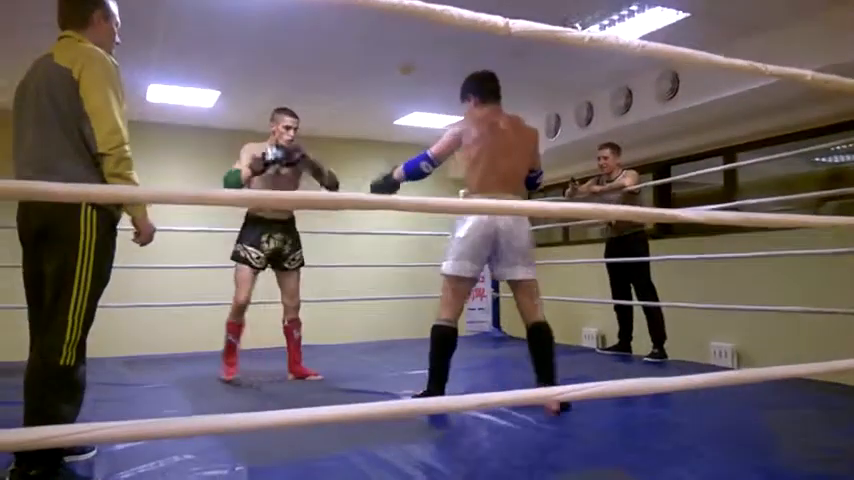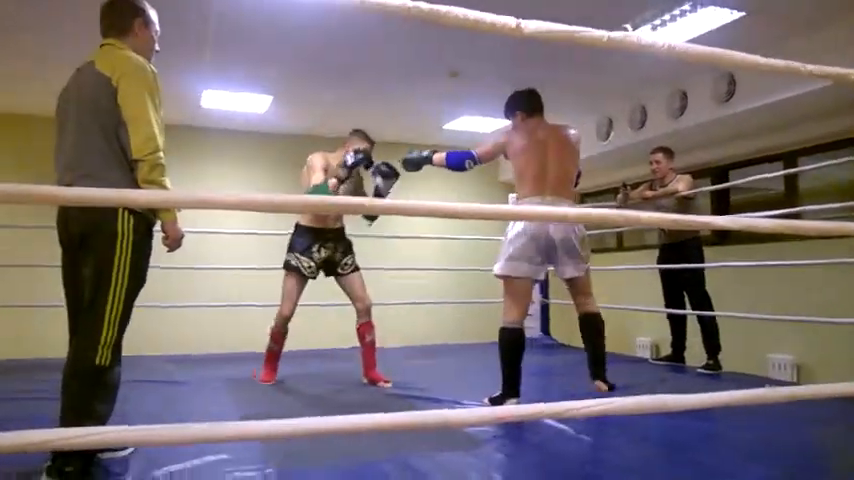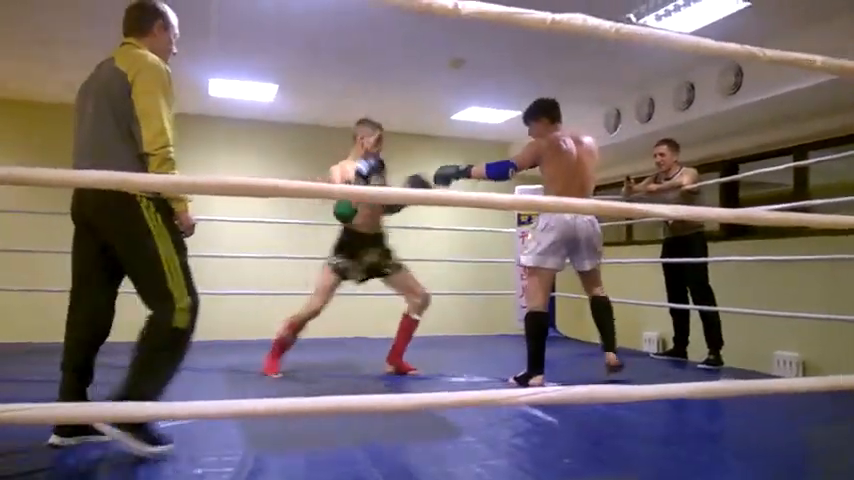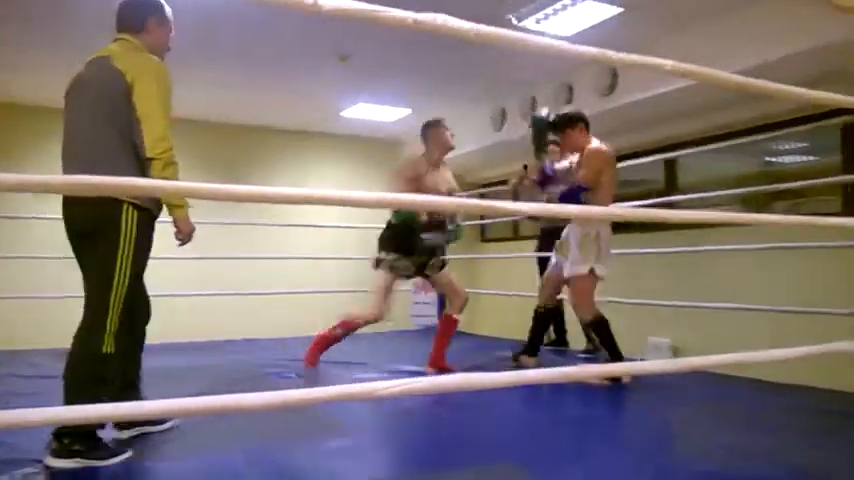
dt=1s
person 1, frame 1
left shoulder: (36, 71)
right shoulder: (93, 60)
left elbow: (29, 146)
right elbow: (110, 141)
right wrist: (138, 209)
left hip: (35, 209)
right hip: (79, 209)
left knee: (49, 332)
right knee: (64, 336)
person 1, frame 2
left shoulder: (77, 79)
right shoulder: (133, 68)
left elbow: (74, 152)
right elbow: (146, 148)
right wrist: (169, 214)
left hip: (74, 212)
right hip: (116, 212)
left knee: (87, 334)
right knee: (101, 337)
person 1, frame 3
left shoulder: (98, 75)
right shoulder: (149, 68)
right elbow: (156, 144)
right wrist: (180, 204)
left hip: (89, 200)
right hip: (130, 200)
left knee: (89, 308)
right knee: (176, 302)
left ankle: (71, 417)
person 1, frame 4
left shoulder: (86, 73)
right shoulder: (146, 66)
left elbow: (83, 145)
right elbow: (157, 148)
right wrist: (179, 210)
left hip: (80, 204)
right hip: (121, 205)
left knee: (129, 309)
right knee: (108, 317)
right ankle: (73, 436)
person 2, frame 1
left shoulder: (465, 128)
right shoulder: (528, 131)
left elbow: (423, 164)
right elbow: (534, 181)
left wrist: (390, 178)
left hip: (477, 217)
right hip: (514, 219)
left knee: (449, 309)
right knee: (532, 310)
left ankle: (435, 391)
right ankle: (550, 390)
person 2, frame 2
left shoulder: (513, 137)
right shoulder: (571, 137)
left elbow: (468, 159)
left wrist: (427, 157)
left hip: (528, 218)
right hip: (565, 218)
left knee: (514, 311)
right knee: (585, 300)
left ankle: (510, 393)
right ankle: (599, 377)
person 2, frame 3
left shoulder: (543, 144)
right shoulder: (589, 143)
left elbow: (504, 170)
left wrist: (459, 171)
left hip: (555, 218)
right hip: (585, 219)
left knee: (536, 295)
right knee: (594, 287)
left ankle: (534, 372)
right ankle: (611, 352)
person 2, frame 4
left shoulder: (597, 151)
right shoulder: (575, 161)
left elbow: (574, 195)
right elbow: (545, 177)
left wrist: (557, 193)
right wrist: (538, 142)
left hip: (590, 230)
right hip: (577, 230)
left knee: (582, 304)
right knee: (546, 292)
right ankle: (530, 353)
person 3, frame 1
left shoulder: (299, 155)
right shoulder: (252, 150)
left elbow: (333, 185)
right elbow: (230, 182)
left wrist: (311, 164)
right wrist: (260, 164)
left hip: (287, 231)
right hip: (256, 230)
left knee: (292, 304)
right knee: (241, 300)
left ankle: (296, 366)
right ankle: (229, 362)
person 3, frame 2
left shoulder: (354, 174)
right shoulder: (318, 160)
left elbow: (370, 216)
right elbow: (318, 197)
left wrist: (382, 190)
right wrist: (342, 172)
left hip: (337, 241)
right hip: (306, 239)
left knee: (363, 306)
right knee: (286, 313)
left ankle: (371, 371)
right ankle: (269, 366)
person 3, frame 3
left shoulder: (374, 167)
right shoulder: (339, 171)
left elbow: (387, 207)
right elbow: (343, 214)
right wrist: (361, 182)
left hip: (377, 247)
right hip: (350, 245)
left knee: (421, 298)
right knee: (314, 307)
left ankle: (395, 360)
right ankle: (274, 356)
person 3, frame 4
left shoulder: (448, 175)
right shoulder: (412, 169)
left elbow: (449, 221)
right elbow: (402, 212)
left wrist: (448, 228)
right wrist: (433, 222)
left hip: (423, 243)
right hip: (397, 242)
left knee: (459, 297)
right knee: (375, 313)
left ankle: (437, 362)
right ankle: (319, 346)
person 4, frame 1
left shoulder: (630, 175)
right shoulder: (597, 181)
left elbow: (627, 184)
right elbow: (571, 195)
left wrist: (601, 190)
right wrist: (573, 190)
left hip: (633, 238)
right hip: (613, 241)
left knee: (645, 292)
right knee: (620, 295)
left ankle: (659, 346)
right ankle: (624, 342)
person 4, frame 2
left shoulder: (685, 179)
right shoulder: (650, 186)
left elbow: (680, 189)
right elbow: (622, 201)
left wrist: (653, 195)
right wrist: (624, 195)
left hip: (688, 245)
right hip: (666, 247)
left knee: (699, 300)
right knee: (673, 303)
left ankle: (713, 357)
right ankle: (677, 352)
person 4, frame 3
left shoulder: (689, 173)
right shoulder: (655, 179)
left elbow: (684, 183)
right elbow: (628, 193)
left wrist: (656, 188)
right wrist: (629, 187)
left hip: (691, 239)
right hip: (670, 241)
left knee: (701, 294)
right knee: (675, 297)
left ankle: (715, 352)
right ankle: (679, 347)
person 4, frame 4
right shoulder: (539, 177)
right elbow: (514, 192)
right wrist: (520, 179)
right hip: (546, 236)
left ankle: (591, 340)
right ankle: (559, 336)
